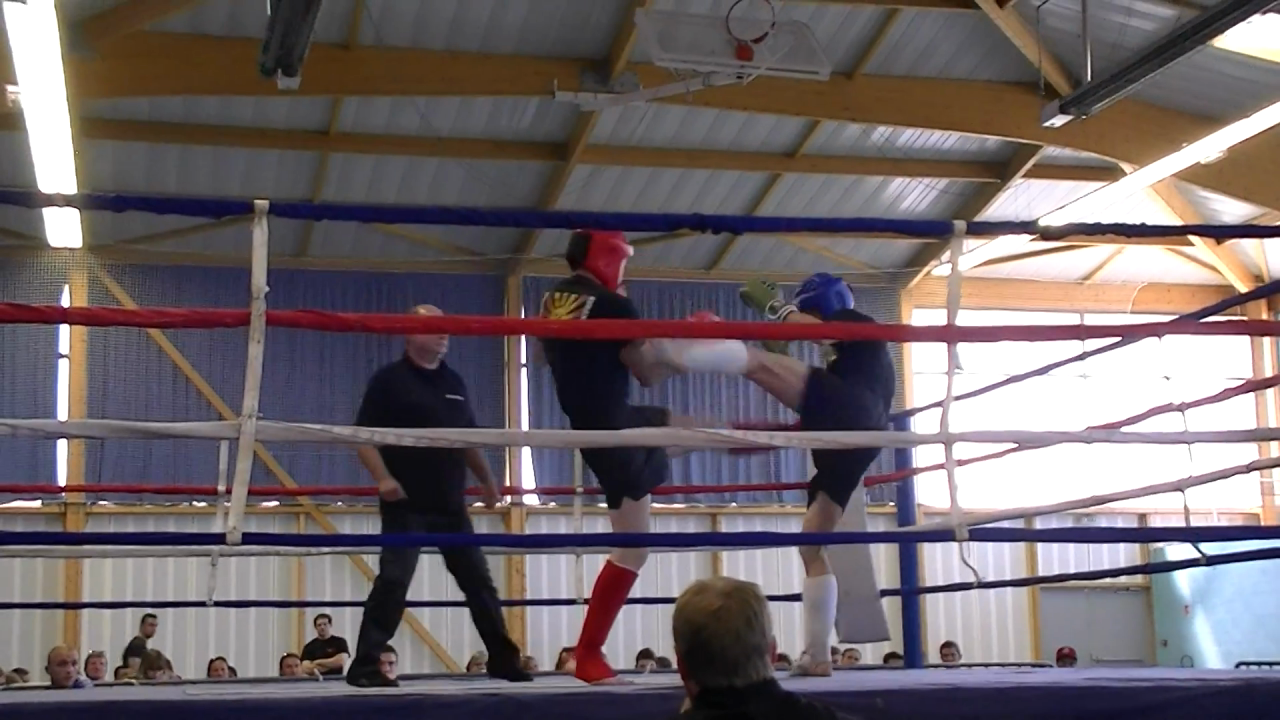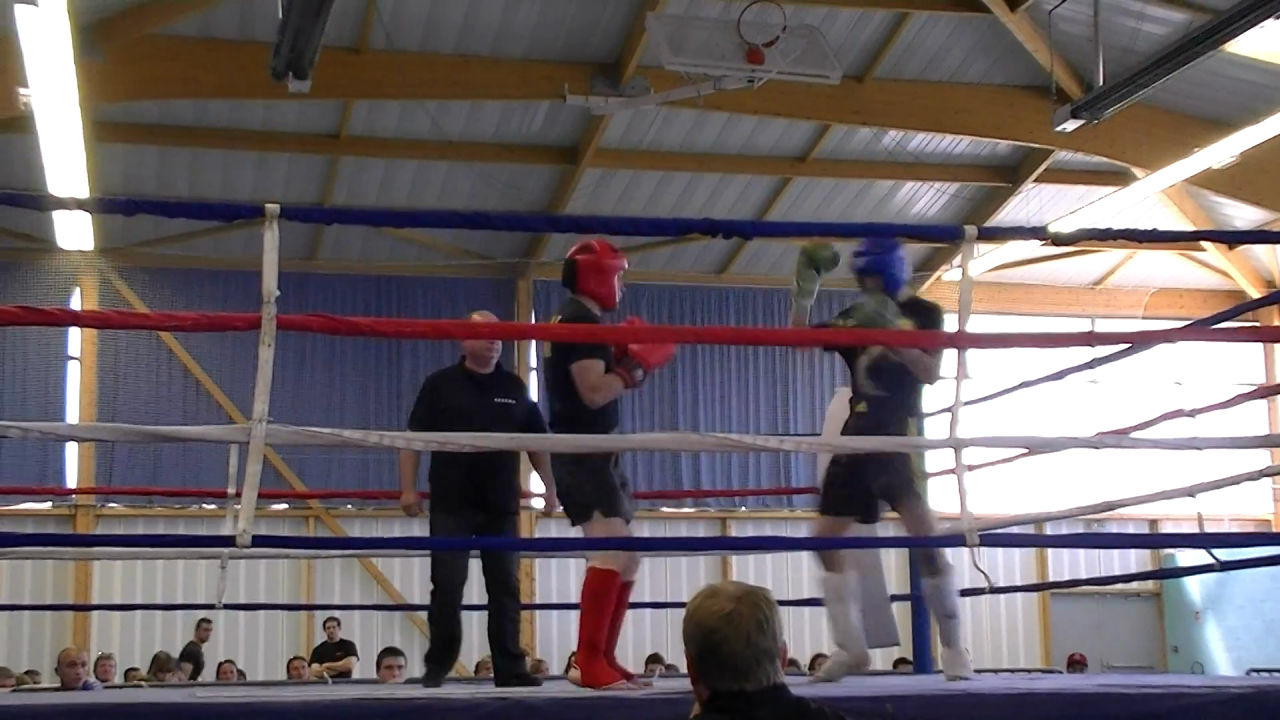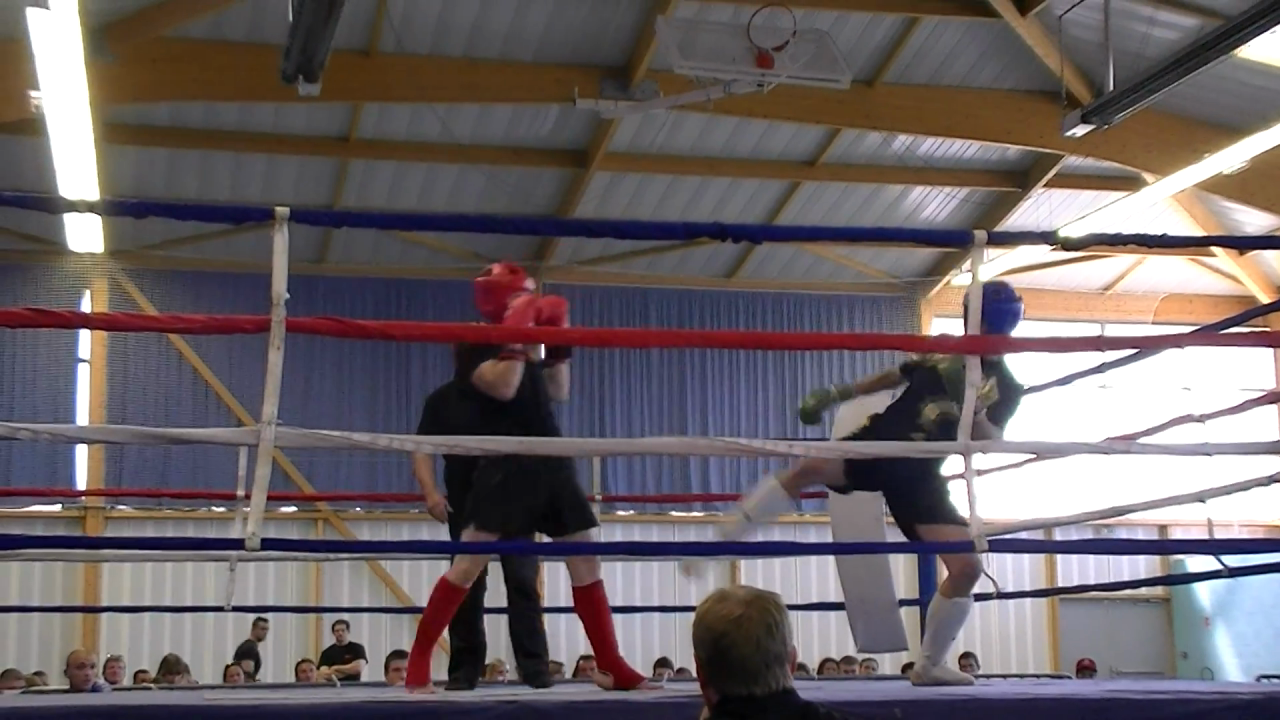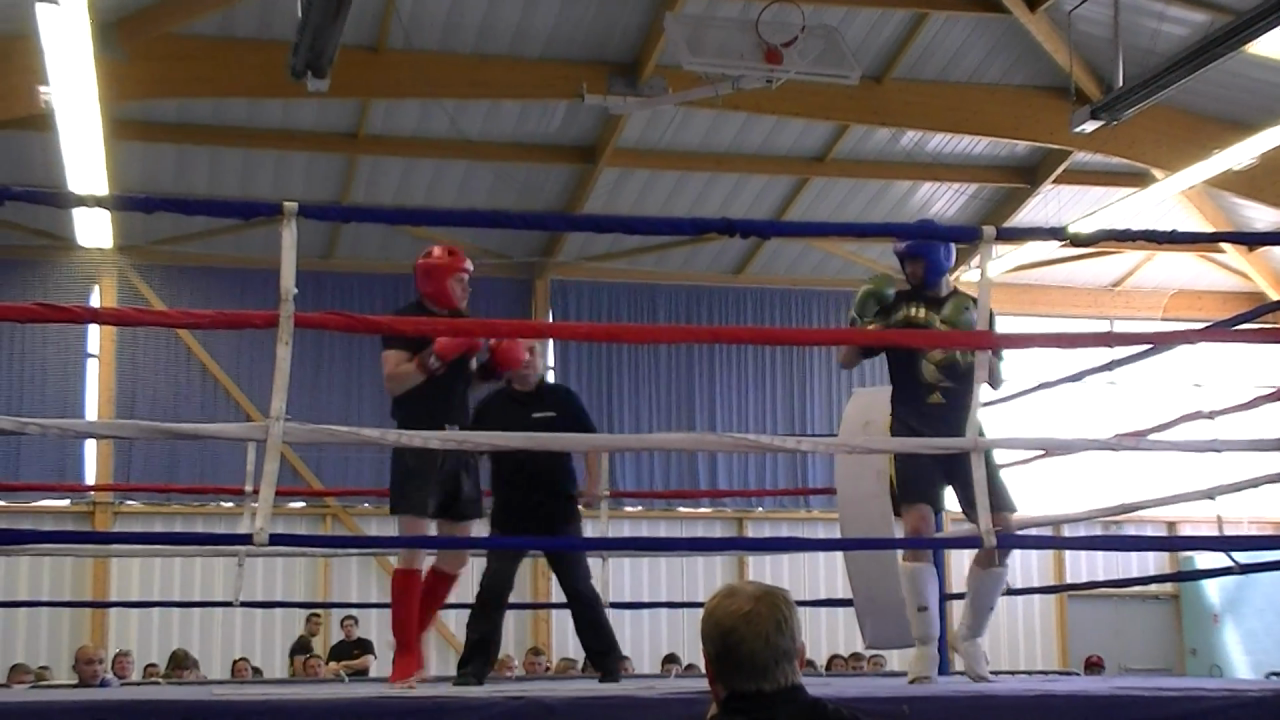
dt=0.4s
person 1, frame 1
left shoulder: (550, 305)
right shoulder: (610, 306)
left elbow: (549, 355)
right elbow: (649, 372)
left hip: (607, 422)
right hip: (615, 425)
right knee: (632, 550)
right ankle: (587, 658)
person 1, frame 2
left shoulder: (589, 324)
right shoulder: (578, 321)
right elbow: (593, 395)
left wrist: (637, 361)
right wrist: (638, 365)
left hip: (600, 452)
right hip: (582, 454)
left knee: (624, 557)
right knee: (608, 555)
left ankle: (604, 661)
right ankle: (590, 663)
person 1, frame 3
left shoulder: (528, 341)
right shoulder: (470, 344)
left elbow: (559, 393)
right elbow: (505, 387)
left wrist: (559, 344)
right wrist: (516, 340)
left hip: (547, 463)
right hip: (505, 464)
left knee: (585, 564)
right knee: (468, 568)
left ankle: (613, 667)
right ankle: (418, 666)
person 1, frame 4
left shoulder: (463, 323)
right shoulder: (406, 321)
right elbow: (394, 382)
left wrist: (496, 367)
right wrist: (439, 354)
left hip: (458, 444)
right hip: (420, 444)
left knee: (456, 557)
right knee: (414, 552)
left ankle: (409, 643)
right ankle: (404, 660)
person 2, frame 1
left shoulder: (858, 323)
right shoulder: (845, 356)
right elbow: (798, 395)
left wrist: (776, 305)
left hip: (849, 410)
right hip: (858, 438)
left knee: (756, 362)
right knee: (813, 542)
left ankle: (673, 350)
right ankle: (816, 654)
person 2, frame 2
left shoulder: (923, 314)
right shoulder: (856, 316)
left elbow: (931, 372)
left wrist: (890, 335)
right wrist: (805, 282)
left hip: (896, 435)
right hip: (858, 434)
left knee: (922, 538)
right knee: (827, 538)
left ankle: (952, 645)
right ankle: (851, 648)
person 2, frame 3
left shoulder: (1006, 388)
right shoulder: (947, 351)
left elbow: (989, 439)
right elbow: (895, 376)
left wrist: (969, 405)
right wrist: (835, 394)
left hip: (919, 469)
right hip: (878, 443)
left knee: (967, 565)
right knee: (808, 470)
left ankle: (930, 663)
right ankle: (720, 540)
person 2, frame 4
left shoulder: (973, 308)
right shoulder: (895, 306)
left elbow: (995, 378)
right elbow: (847, 361)
right wrist: (860, 317)
left hip: (962, 430)
right hip: (912, 430)
left knee: (1000, 534)
right knee: (919, 531)
left ankle: (968, 638)
right ankle: (925, 649)
person 3, frame 1
left shoulder: (454, 382)
right shoulder: (390, 379)
left wrist: (487, 480)
right wrist: (383, 477)
left hip: (450, 504)
right hip: (407, 505)
left knee: (477, 579)
right knee: (394, 581)
left ankle: (503, 658)
right ankle: (365, 666)
person 3, frame 2
left shoulder: (515, 387)
right shoulder: (440, 384)
right elbow: (413, 436)
left wrist: (549, 486)
right wrist: (408, 487)
left hip: (501, 505)
right hip: (450, 504)
left knee: (504, 586)
right knee: (447, 584)
left ankle: (510, 667)
right ankle: (438, 663)
person 3, frame 3
right shoulder: (442, 401)
right elbow: (423, 451)
right wrist: (430, 492)
right hip: (466, 512)
left knee: (524, 585)
right knee: (467, 592)
left ankle: (534, 666)
right ankle: (465, 670)
person 3, frame 4
left shoulder: (563, 399)
right shoulder: (491, 406)
left wrist: (593, 481)
left hip: (560, 514)
right hip: (510, 517)
left knee: (579, 589)
right knee: (492, 591)
left ankle: (608, 664)
right ankle: (473, 667)
